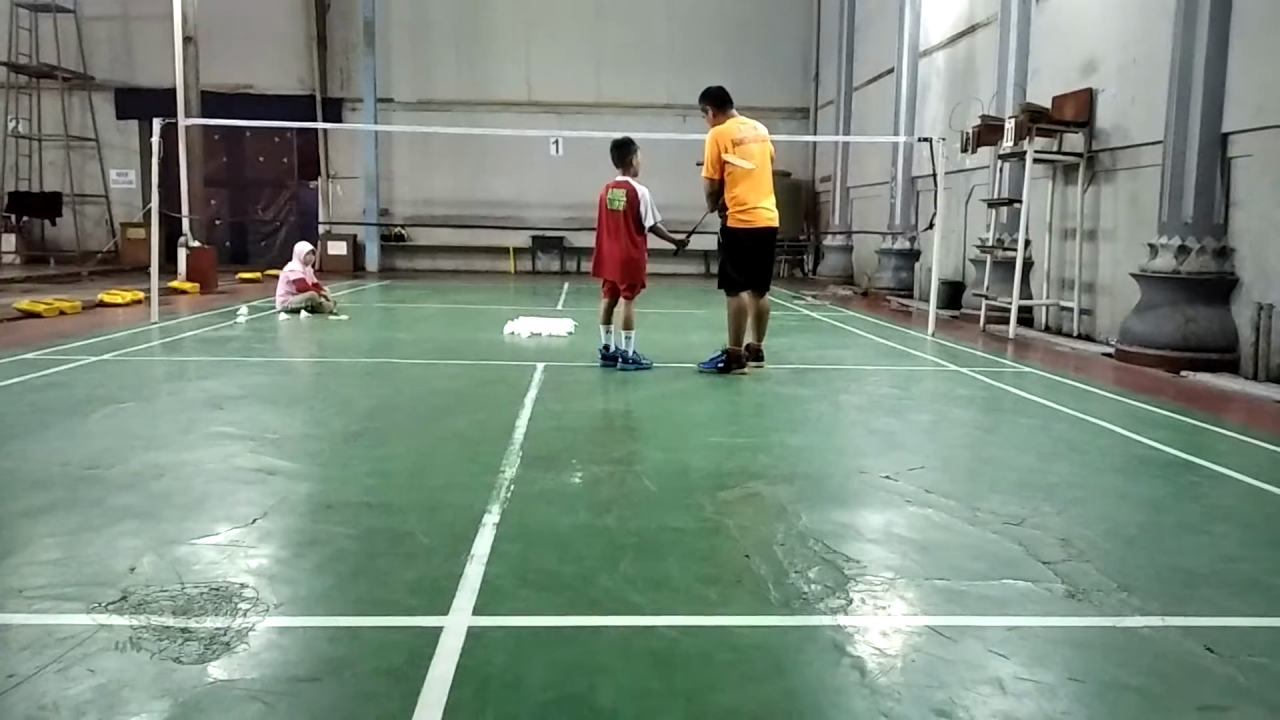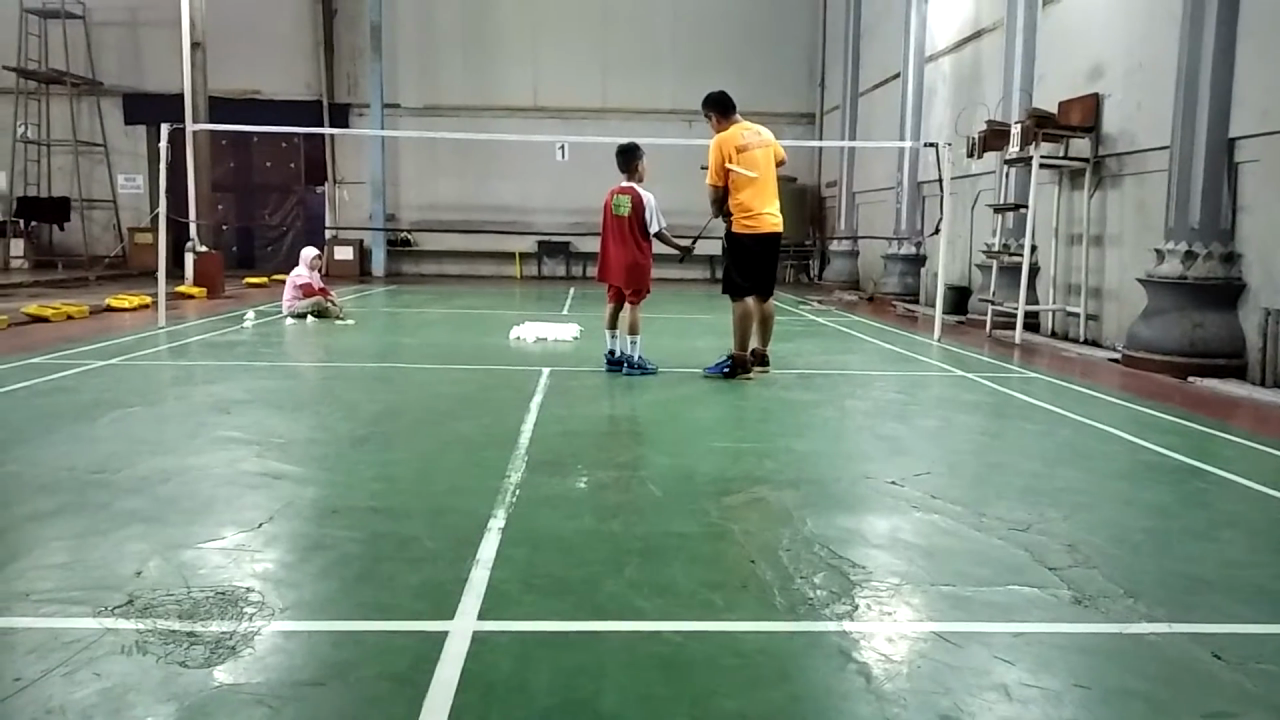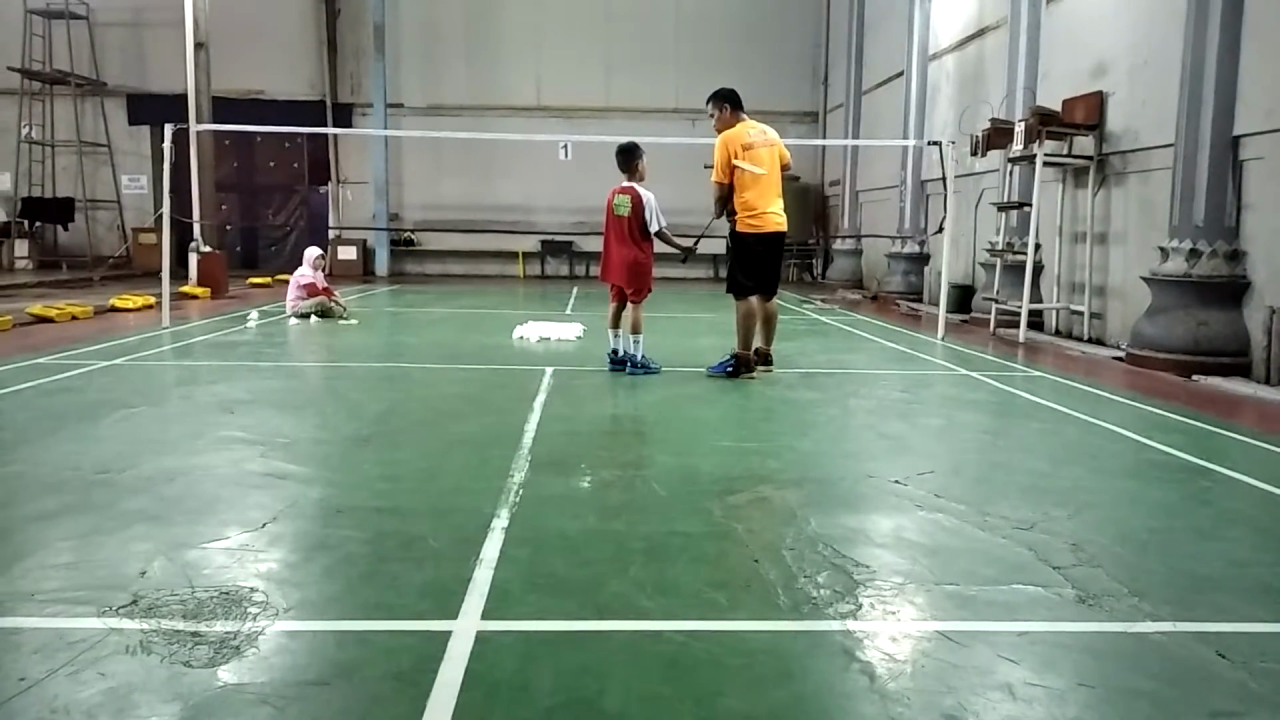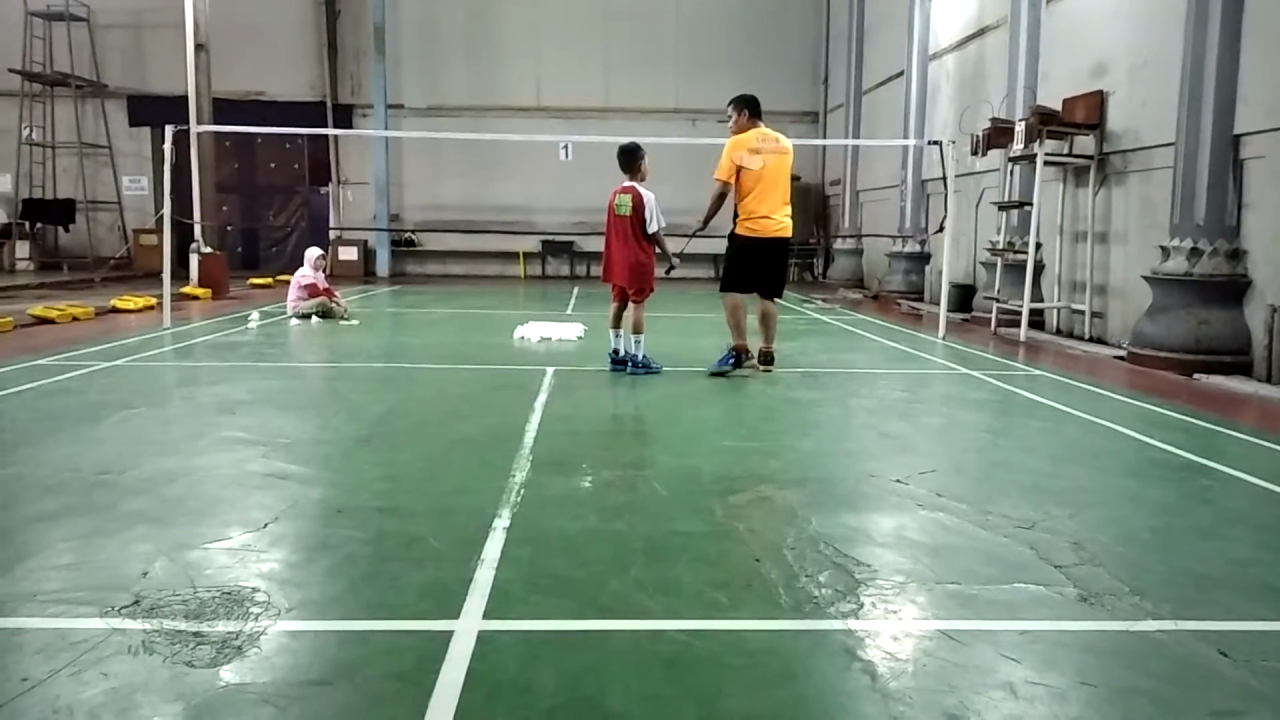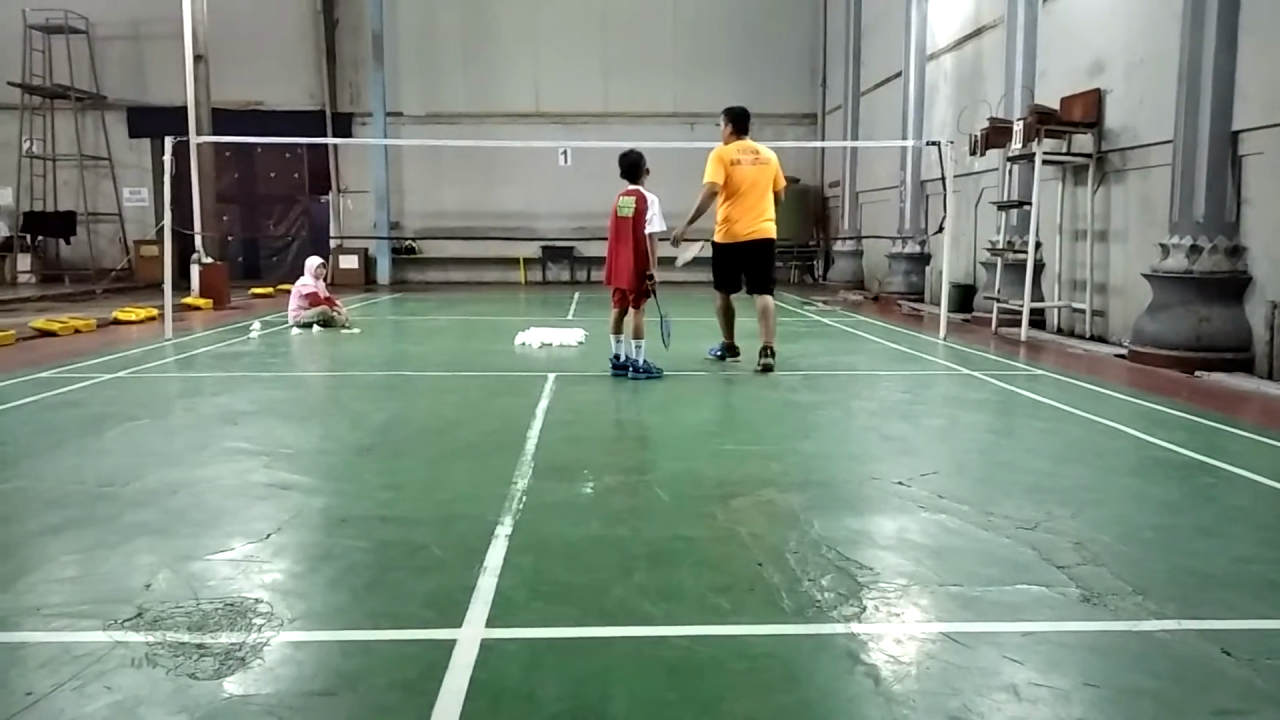
dt=0.5s
person 1, frame 1
left shoulder: (718, 134)
right shoulder: (759, 128)
left elbow: (711, 185)
left wrist: (713, 206)
left hip: (741, 221)
right hip: (768, 218)
left knee: (737, 289)
right knee: (759, 289)
left ankle: (735, 355)
right ankle: (756, 350)
person 1, frame 2
left shoulder: (722, 141)
right shoulder: (764, 133)
left elbow: (716, 192)
right elbow: (781, 160)
left wrist: (718, 211)
left hip: (745, 227)
right hip: (772, 224)
left knee: (742, 294)
right knee: (763, 294)
left ankle: (740, 361)
right ankle: (761, 355)
person 1, frame 3
left shoulder: (728, 139)
right shoulder: (770, 133)
left elbow: (721, 189)
right elbow: (787, 165)
left wrist: (719, 211)
left hip: (749, 226)
right hip: (776, 223)
left knee: (746, 294)
right knee: (766, 294)
left ankle: (743, 360)
right ankle: (764, 354)
person 1, frame 4
left shoulder: (738, 143)
right shoulder: (785, 144)
left elbow: (722, 190)
left wrist: (705, 221)
left hip: (750, 229)
right hip: (781, 230)
left knee: (733, 290)
right knee: (767, 294)
left ankle: (740, 351)
right ankle: (767, 353)
person 1, frame 5
left shoulder: (721, 154)
right shoulder: (769, 155)
left elbow: (710, 192)
right elbow: (778, 197)
left wrist: (686, 226)
left hip: (729, 236)
right hip: (764, 234)
left knee: (724, 292)
right knee: (763, 293)
left ankle: (729, 346)
right ankle: (767, 350)
person 2, frame 1
left shoulder: (607, 190)
right shoulder: (639, 191)
left elbow: (605, 224)
right elbow: (653, 225)
right wrist: (675, 241)
left hip: (609, 256)
right hip: (630, 256)
left knee: (609, 299)
right knee: (627, 301)
left ankle: (608, 350)
right ankle: (627, 355)
person 2, frame 2
left shoulder: (611, 195)
right shoulder: (644, 197)
left elbow: (609, 230)
right elbow: (657, 232)
right wrist: (680, 248)
left hip: (614, 261)
right hip: (636, 262)
left knee: (614, 304)
right knee: (633, 306)
left ankle: (613, 354)
right ankle: (633, 359)
person 2, frame 3
left shoulder: (613, 195)
right shoulder: (645, 196)
left elbow: (613, 229)
right elbow: (658, 231)
right wrist: (681, 248)
left hip: (617, 260)
right hip: (637, 261)
left knee: (617, 304)
right knee: (635, 305)
left ankle: (617, 354)
right ankle: (636, 359)
person 2, frame 4
left shoulder: (615, 194)
right shoulder: (645, 196)
left elbow: (614, 230)
right elbow: (654, 233)
right wrist: (670, 257)
left hip: (618, 261)
right hip: (638, 261)
left knee: (618, 304)
right knee: (637, 306)
left ankle: (617, 354)
right ankle: (637, 358)
person 2, frame 5
left shoulder: (619, 199)
right shoulder: (649, 200)
left elbow: (616, 232)
right elbow: (650, 236)
right wrist: (652, 269)
left hip: (618, 266)
right hip: (637, 267)
left knee: (618, 310)
right knee: (636, 311)
left ankle: (619, 360)
right ankle: (638, 364)
